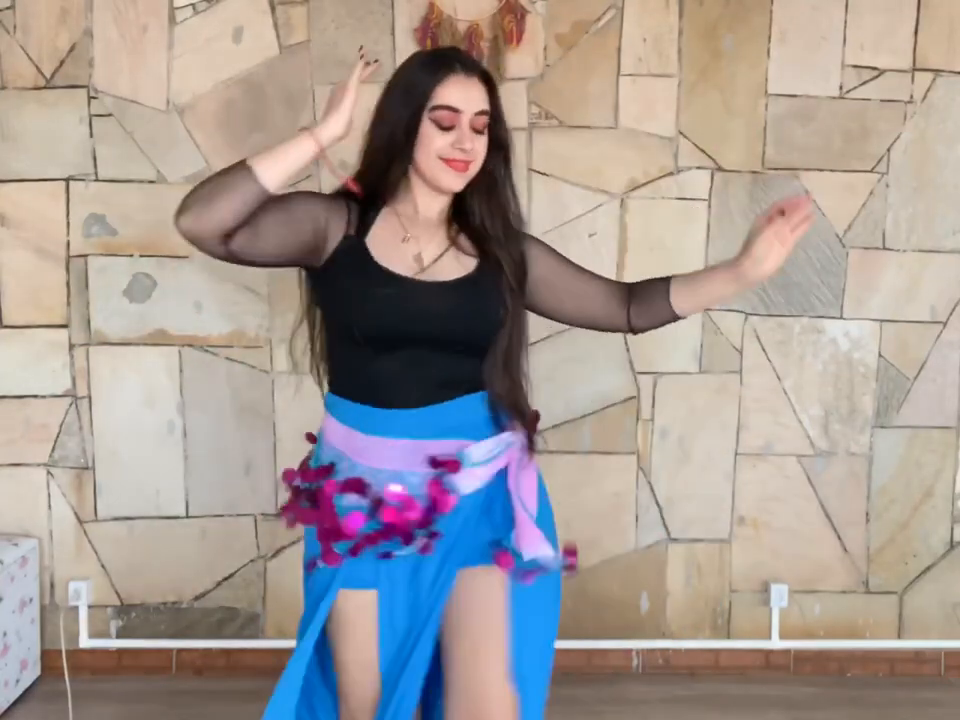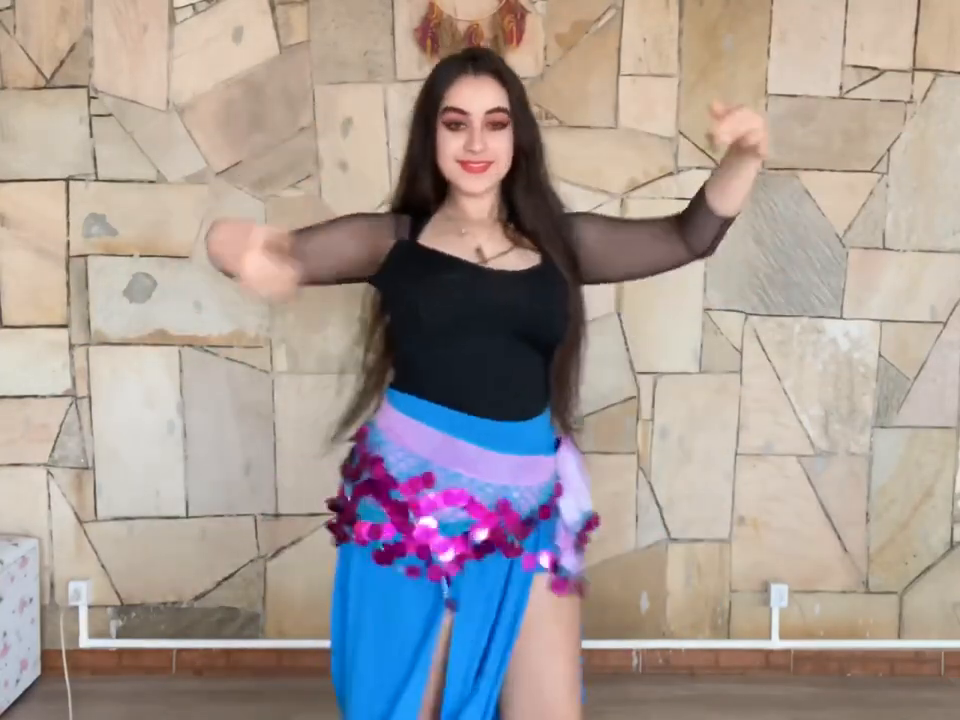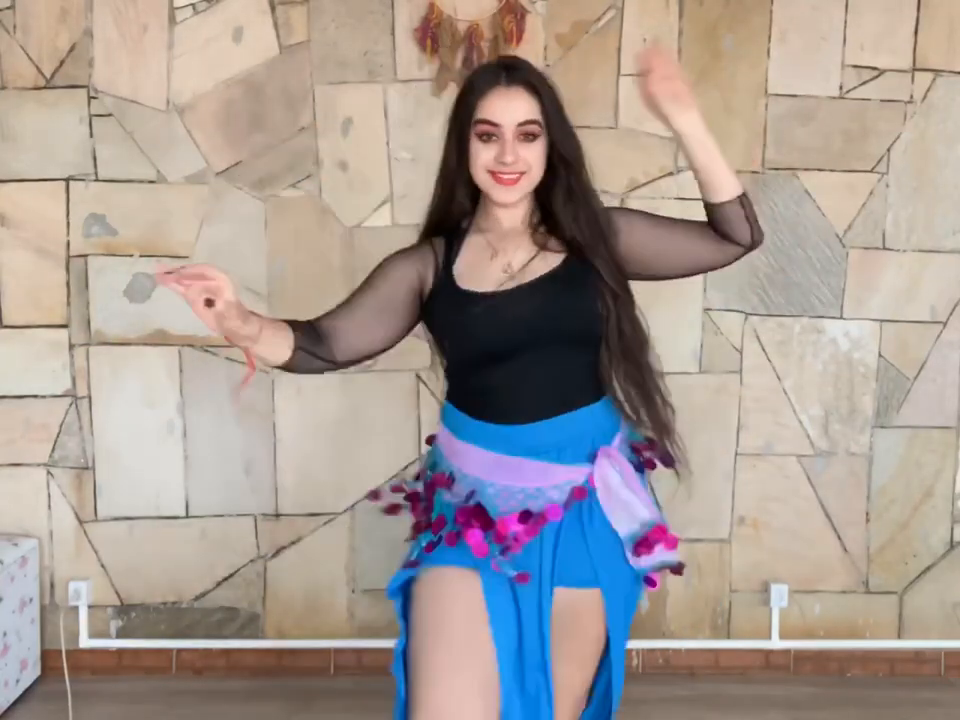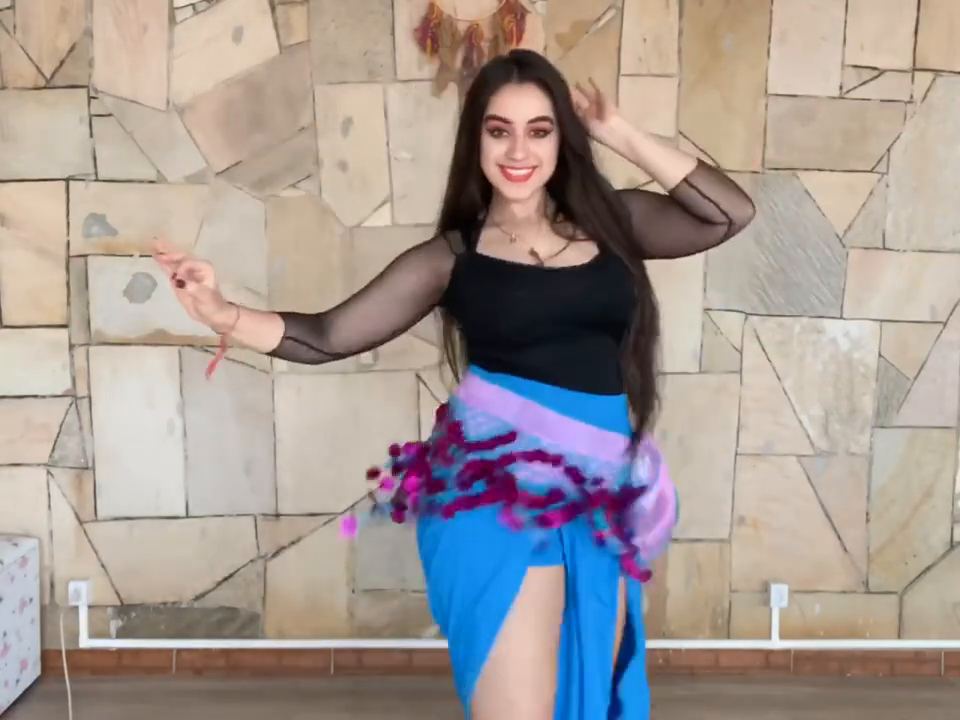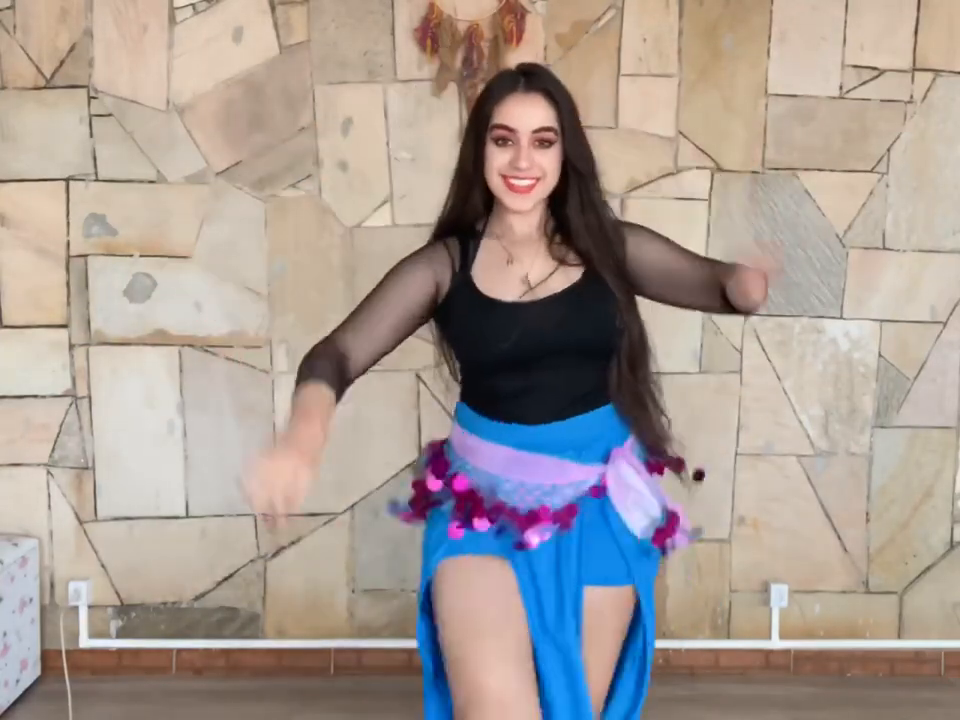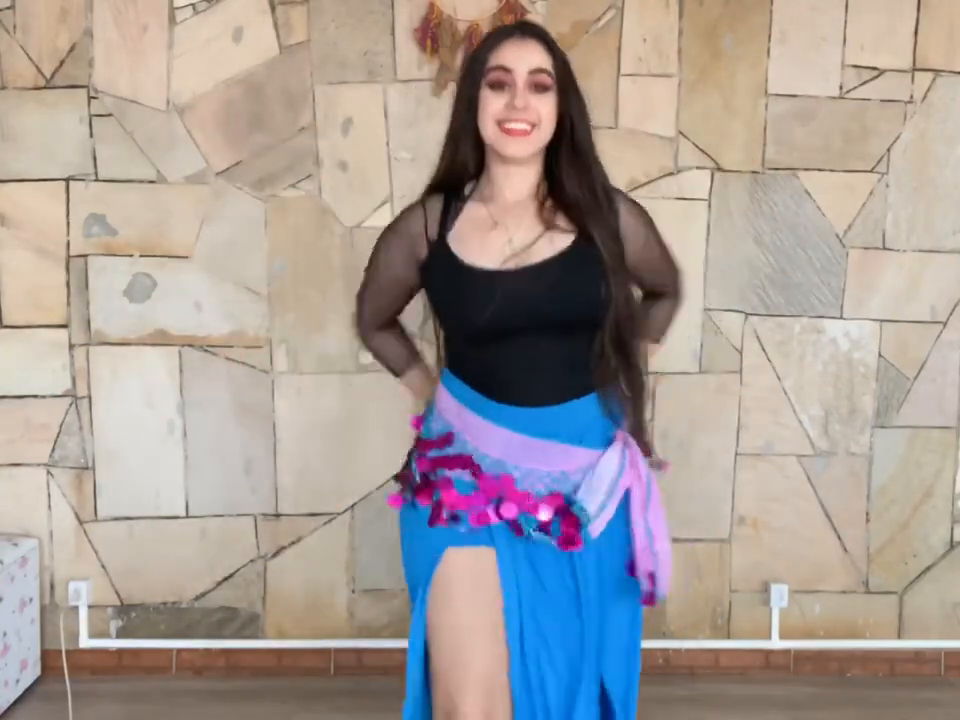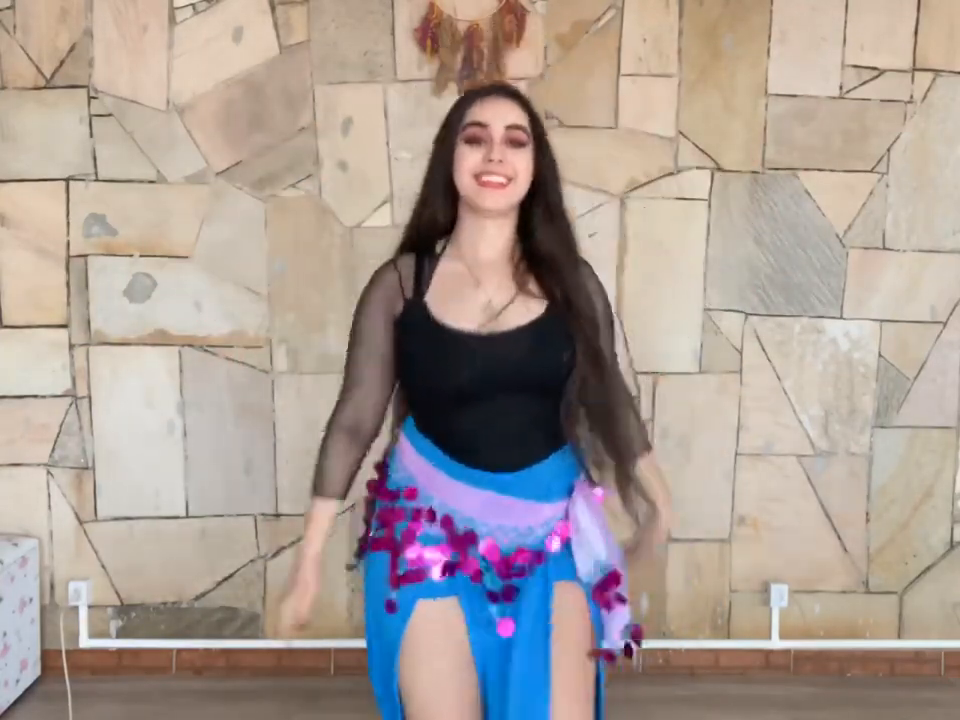
dt=0.3s
person 1, frame 1
left shoulder: (503, 250)
right shoulder: (336, 227)
left elbow: (630, 306)
right elbow: (202, 224)
left wrist: (742, 272)
right wrist: (319, 135)
left hip: (479, 498)
right hip: (362, 506)
person 1, frame 2
left shoulder: (559, 240)
right shoulder: (392, 239)
left elbow: (687, 235)
right elbow: (270, 253)
left wrist: (740, 158)
right wrist: (244, 248)
left hip: (528, 516)
right hip: (410, 508)
person 1, frame 3
left shoulder: (595, 237)
right shoulder: (429, 264)
left elbow: (736, 237)
right elbow: (327, 344)
left wrist: (683, 120)
right wrist: (242, 324)
left hip: (586, 509)
right hip: (471, 511)
person 1, frame 4
left shoulder: (610, 222)
right shoulder: (450, 255)
left elbow: (730, 214)
right elbow: (330, 335)
left wrist: (617, 132)
right wrist: (224, 315)
left hip: (601, 500)
right hip: (495, 491)
person 1, frame 5
left shoulder: (606, 246)
right shoulder: (447, 264)
left elbow: (711, 290)
right elbow: (337, 357)
left wrist: (741, 285)
right wrist: (304, 440)
left hip: (599, 512)
right hip: (482, 507)
person 1, frame 6
left shoulder: (603, 216)
right shoulder: (428, 226)
left elbow: (663, 289)
right elbow: (375, 319)
left hip: (586, 492)
right hip: (467, 485)
person 1, frame 7
left shoulder: (569, 280)
right shoulder: (403, 282)
left elbow: (612, 397)
right elbow: (355, 415)
left wrist: (647, 500)
right wrist: (312, 553)
left hip: (548, 534)
right hip: (429, 533)
